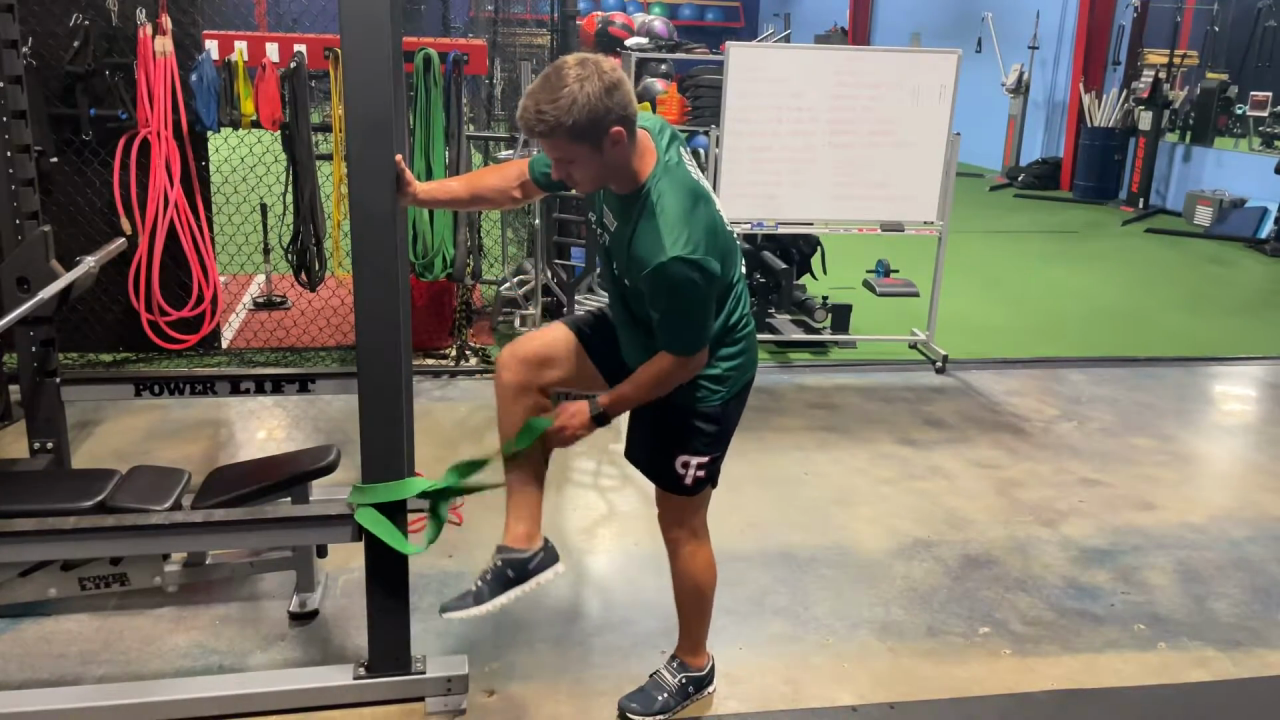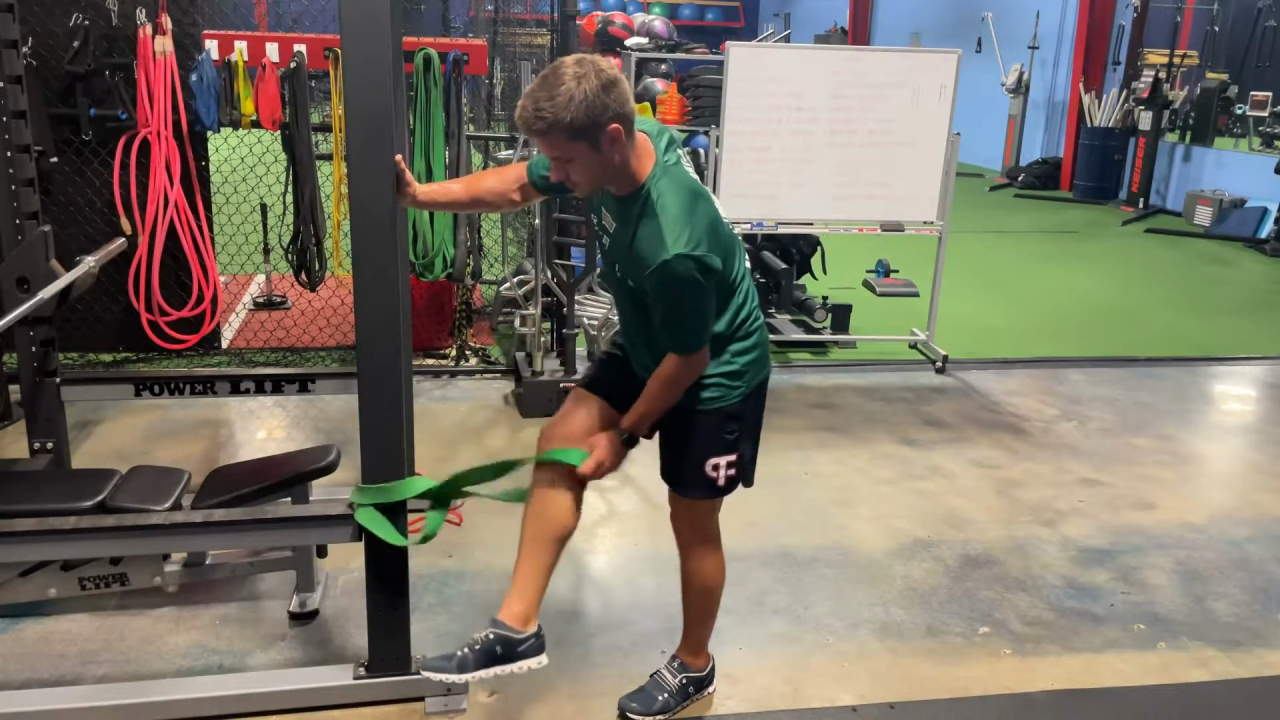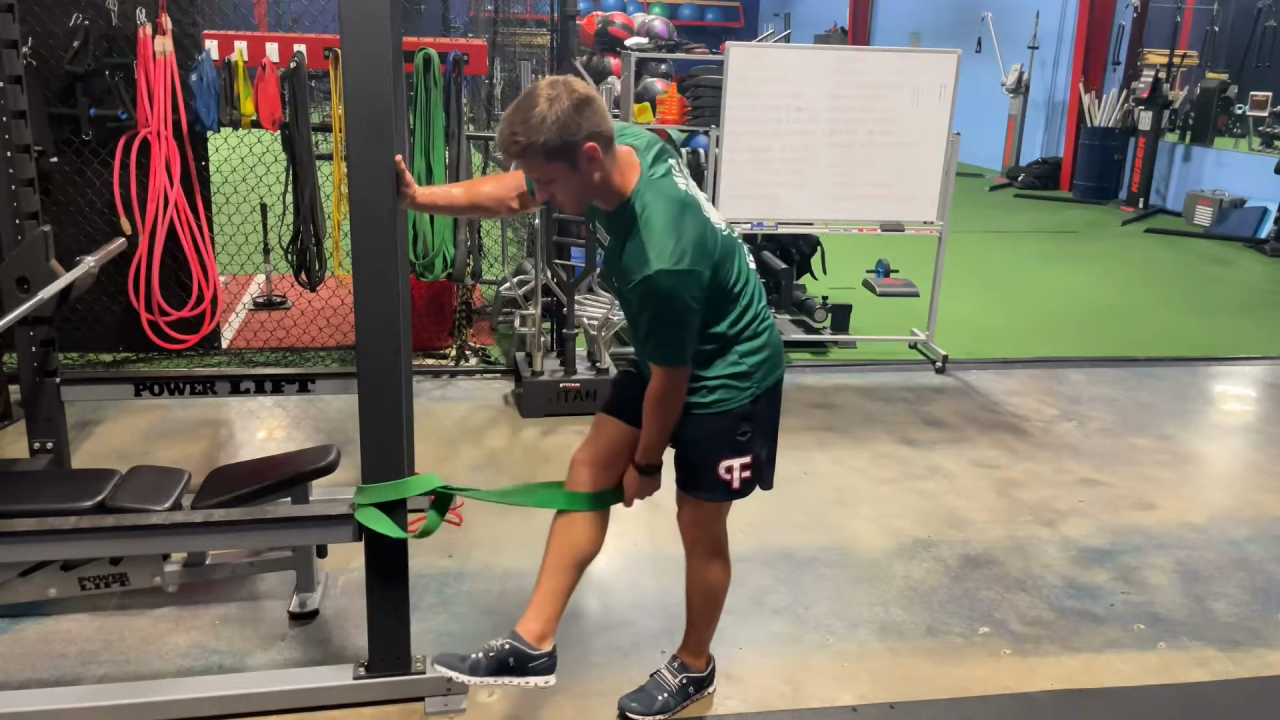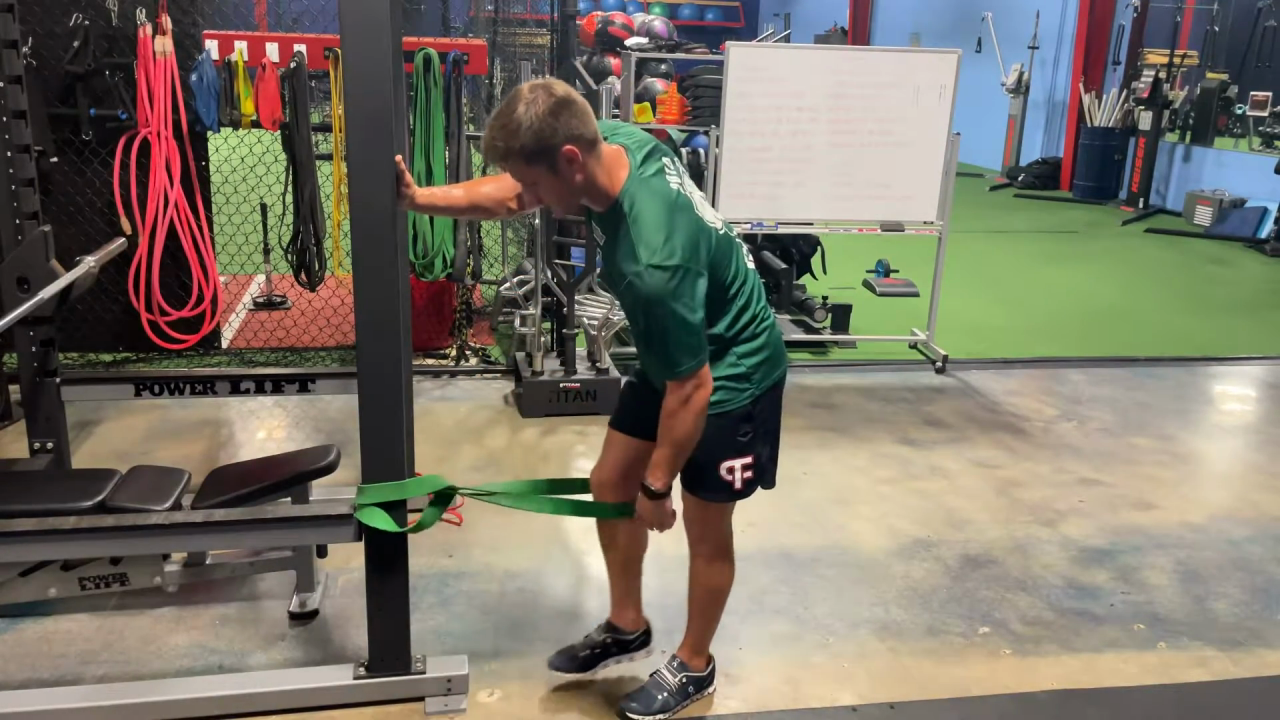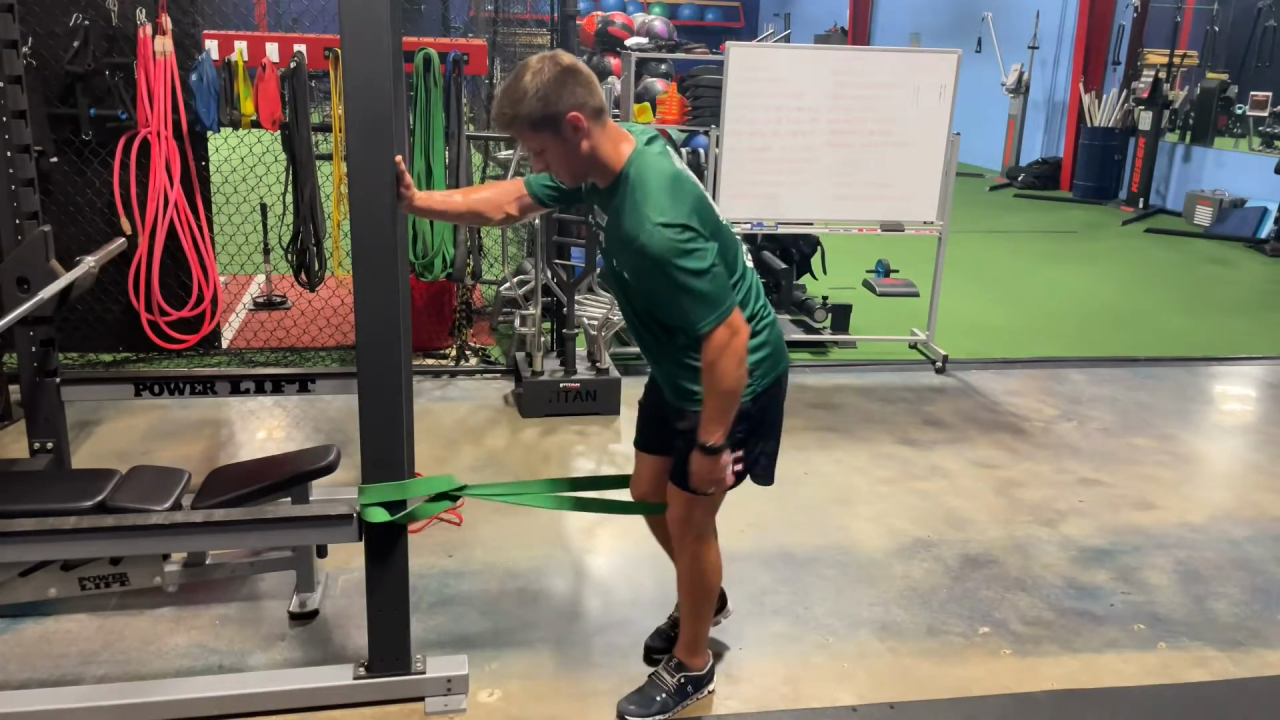
dt=0.4s
person 1, frame 1
left shoulder: (673, 250)
right shoulder: (623, 138)
left elbow: (684, 360)
right elbow: (518, 183)
left wrist: (598, 410)
right wrist: (423, 192)
left hip: (701, 373)
right hip: (637, 330)
left knee: (679, 520)
right knee: (519, 365)
left ankle: (693, 665)
right ankle: (523, 551)
person 1, frame 2
left shoulder: (675, 247)
right shoulder: (617, 143)
left elbow: (686, 362)
right elbow: (516, 186)
left wrist: (622, 435)
right wrist: (422, 194)
left hip: (715, 374)
right hip: (645, 344)
left knee: (691, 522)
right knee: (560, 442)
left ankle: (693, 666)
right ankle: (518, 628)
person 1, frame 3
left shoulder: (660, 260)
right shoulder: (620, 141)
left elbow: (670, 382)
right elbow: (514, 192)
left wrist: (646, 463)
right wrist: (421, 197)
left hip: (728, 372)
right hip: (670, 352)
left knee: (699, 524)
right knee: (589, 470)
left ankle: (693, 666)
right ankle: (533, 642)
person 1, frame 4
left shoulder: (651, 260)
right shoulder: (616, 140)
left elbow: (691, 389)
right elbow: (509, 197)
left wrist: (657, 487)
right wrist: (418, 198)
left hip: (731, 373)
right hip: (672, 359)
left knee: (703, 523)
right knee: (609, 485)
left ankle: (693, 663)
right ankle: (626, 627)
person 1, frame 5
left shoulder: (659, 220)
right shoulder: (598, 164)
left elbow: (727, 335)
right elbow: (513, 201)
left wrist: (712, 445)
right wrist: (417, 202)
left hip: (731, 381)
right hip: (675, 369)
left knee: (688, 514)
right knee: (649, 494)
left ankle: (690, 665)
right ankle: (704, 602)
